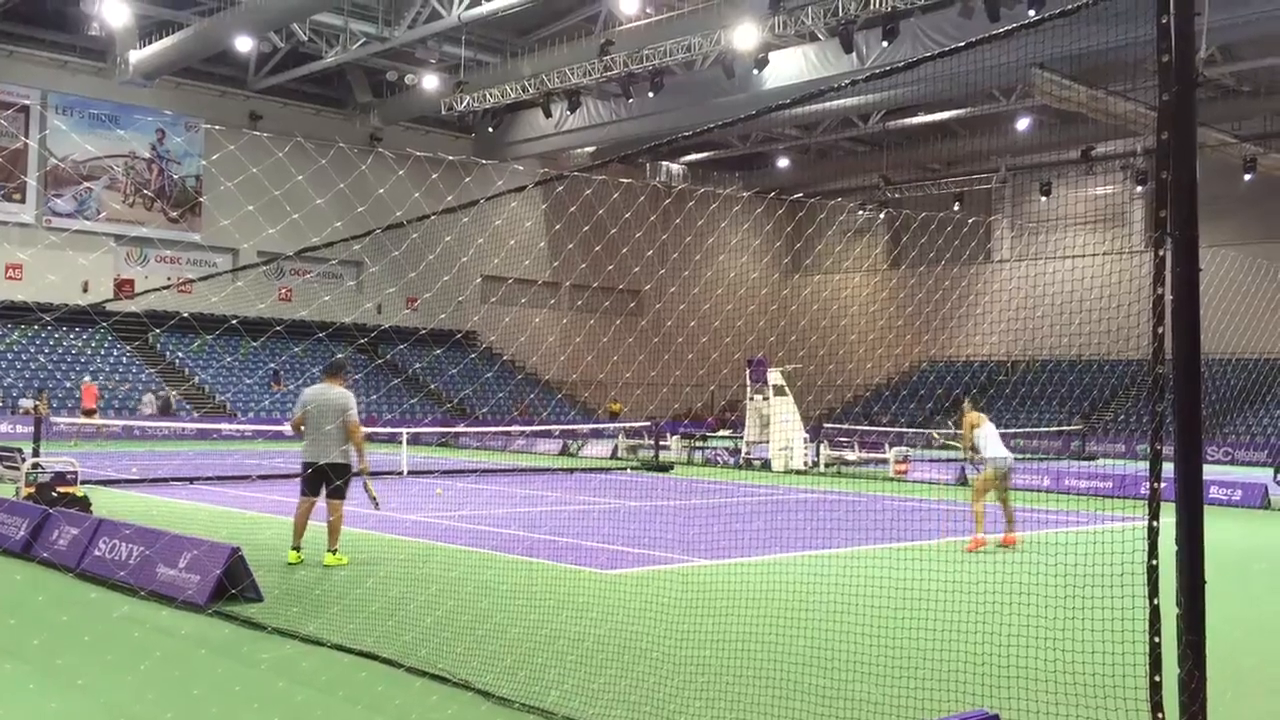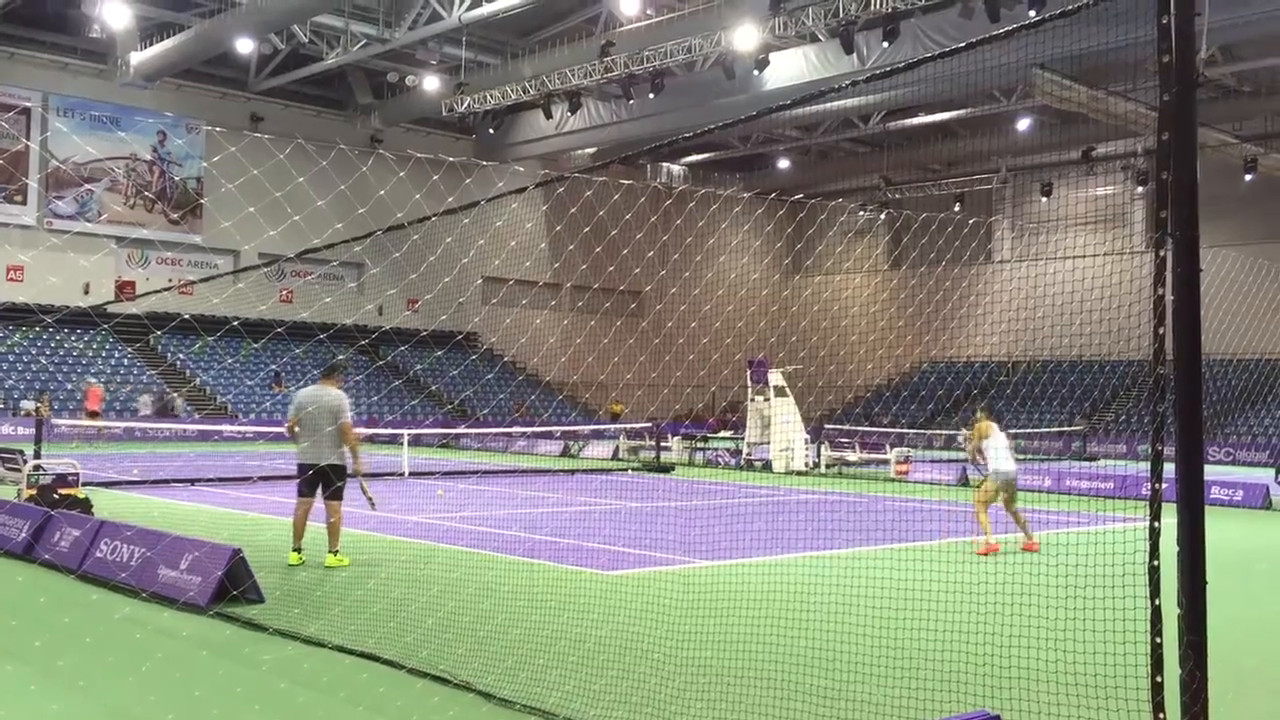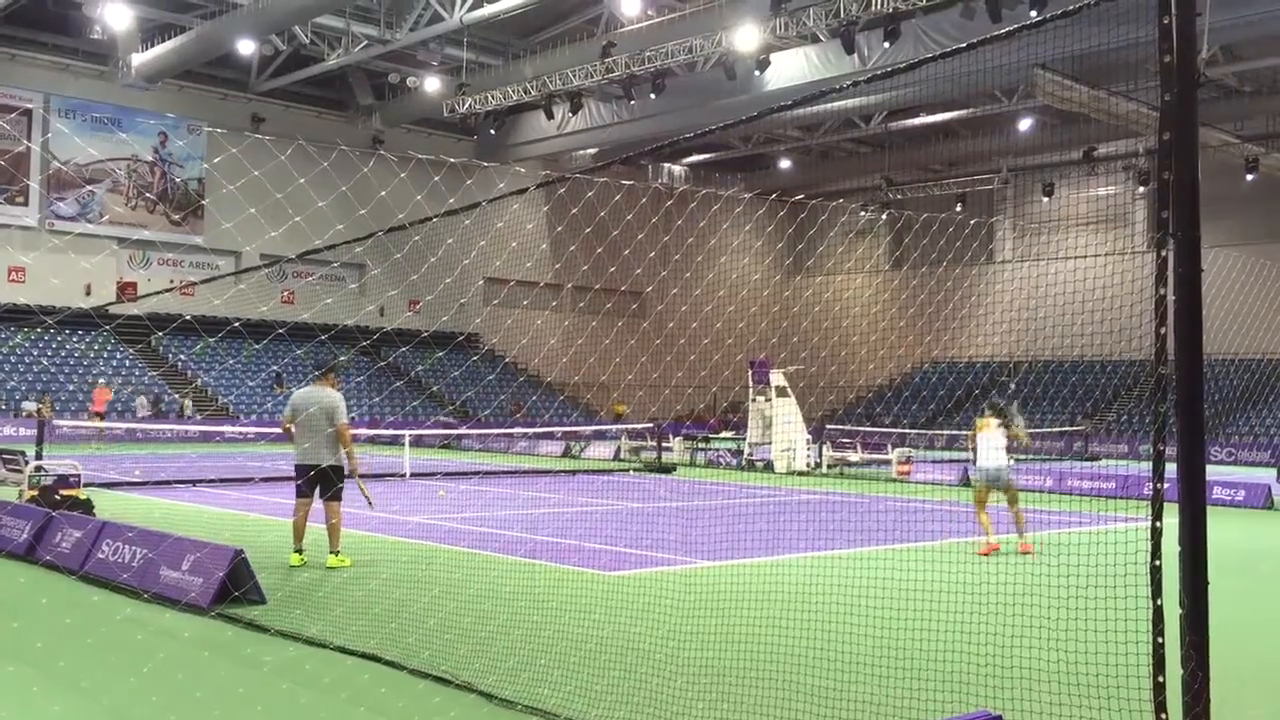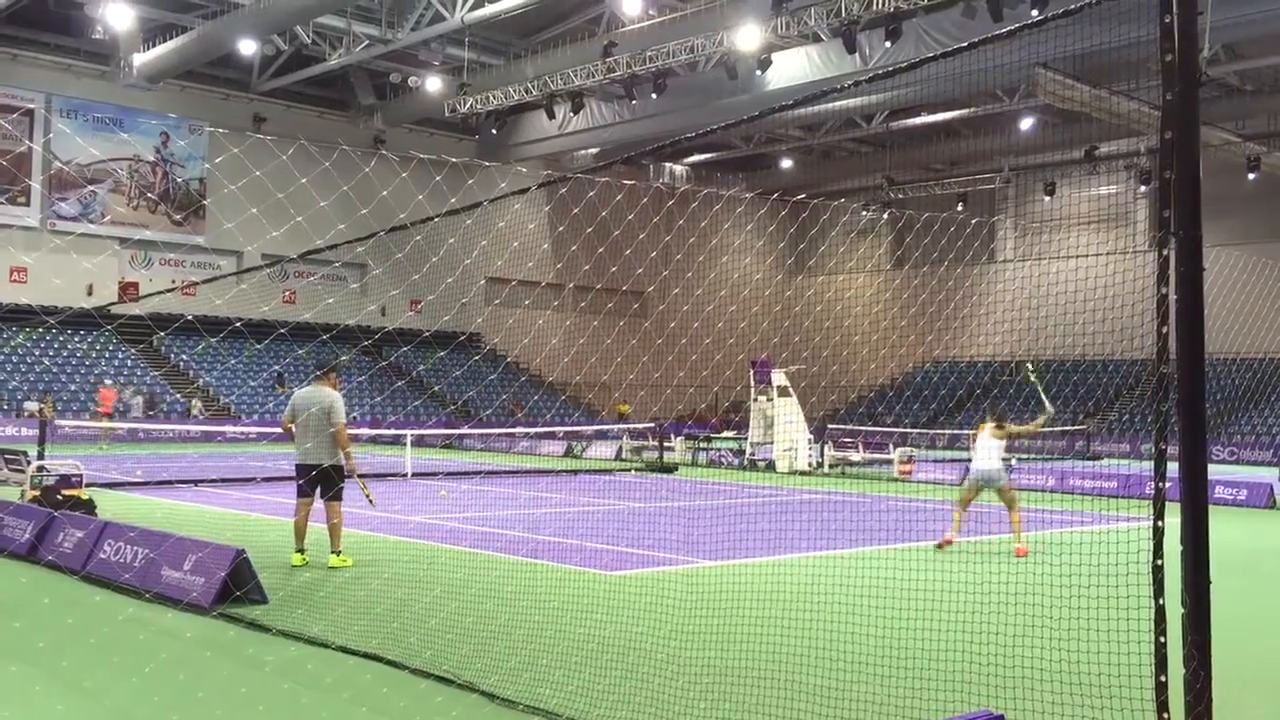
dt=0.2s
person 1, frame 1
left shoulder: (307, 393)
right shoulder: (346, 396)
left elbow: (295, 422)
right elbow: (354, 429)
right wrist: (361, 458)
left hip: (311, 457)
right hip: (338, 459)
left knee: (305, 502)
right knee: (335, 505)
left ankle: (295, 550)
right ankle: (332, 553)
person 1, frame 2
left shoulder: (301, 394)
right shoulder: (339, 397)
left elbow: (290, 425)
right elbow: (347, 431)
right wrist: (356, 459)
left hip: (306, 459)
right hip: (334, 460)
left knee: (303, 504)
right knee: (333, 506)
right ankle: (333, 554)
person 1, frame 3
left shoulder: (297, 395)
right shoulder: (335, 397)
left elbow: (285, 425)
right elbow: (343, 431)
right wrist: (351, 459)
left hip: (304, 460)
right hip: (331, 461)
left knee: (302, 505)
right knee: (332, 506)
right ankle: (334, 554)
person 1, frame 4
left shoulder: (298, 395)
right shoulder: (334, 397)
left elbow: (285, 425)
right elbow: (340, 431)
right wrist: (349, 459)
left hip: (304, 460)
right hip: (330, 461)
left knee: (303, 505)
right knee: (333, 506)
right ankle: (335, 554)
person 2, frame 1
left shoulder: (969, 417)
right shoulder: (984, 419)
left elbow: (966, 442)
left wrist: (967, 452)
right wrist: (975, 455)
left hip: (995, 460)
right hip: (1006, 459)
left knee: (978, 497)
right knee: (1004, 499)
left ankle: (979, 536)
right ankle: (1009, 535)
person 2, frame 2
left shoulder: (980, 427)
right shoulder: (997, 429)
left elbow: (972, 448)
left wrist: (971, 451)
left hip: (999, 473)
right hip: (1011, 472)
left knee: (980, 507)
right knee: (1011, 507)
left ankle: (990, 542)
right ankle: (1030, 541)
person 2, frame 3
left shoulder: (979, 422)
right shoulder: (1006, 426)
left elbow: (972, 442)
right elbow: (1023, 439)
right wrist: (1019, 427)
left hip: (983, 469)
right hip: (1002, 469)
left knee: (980, 509)
right knee: (1014, 507)
left ankle: (991, 541)
right ankle: (1023, 543)
person 2, frame 4
left shoulder: (981, 428)
right shoulder: (1004, 429)
right elbow: (1031, 428)
right wrist: (1046, 415)
left hip: (976, 472)
right hip: (993, 473)
left knee: (960, 507)
right knee: (1013, 508)
left ankle: (951, 535)
right ankle: (1019, 546)
